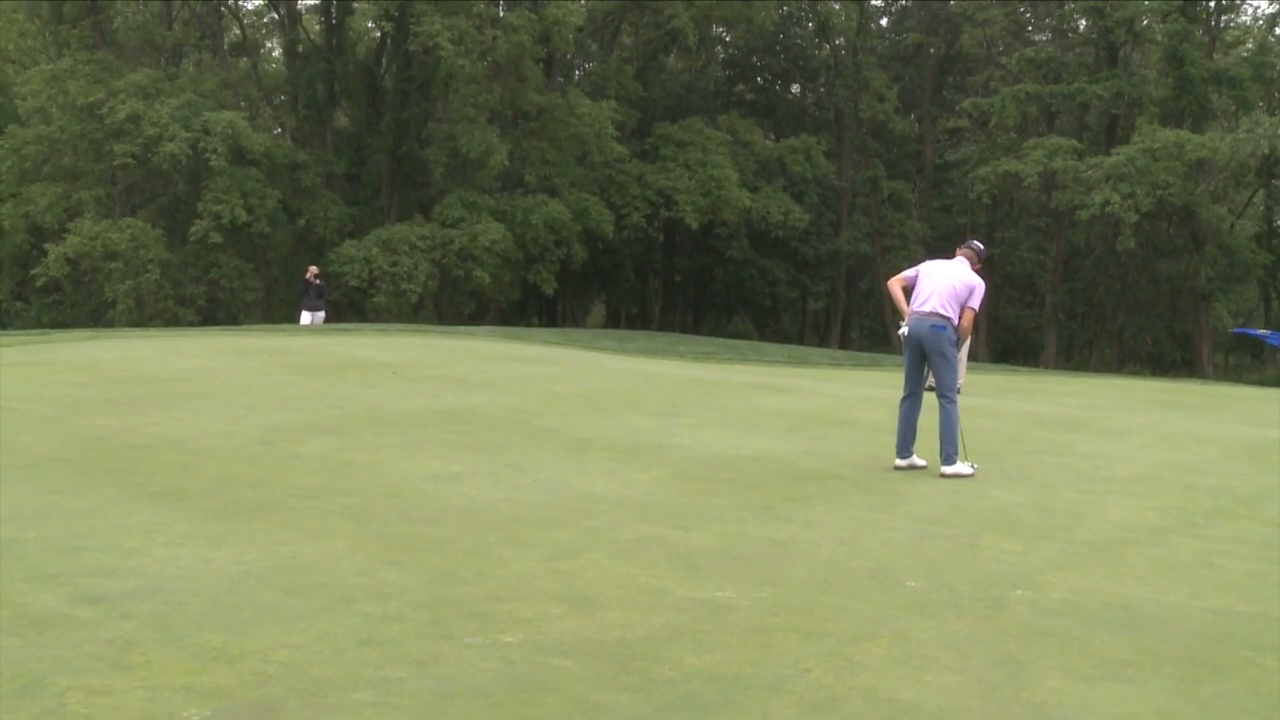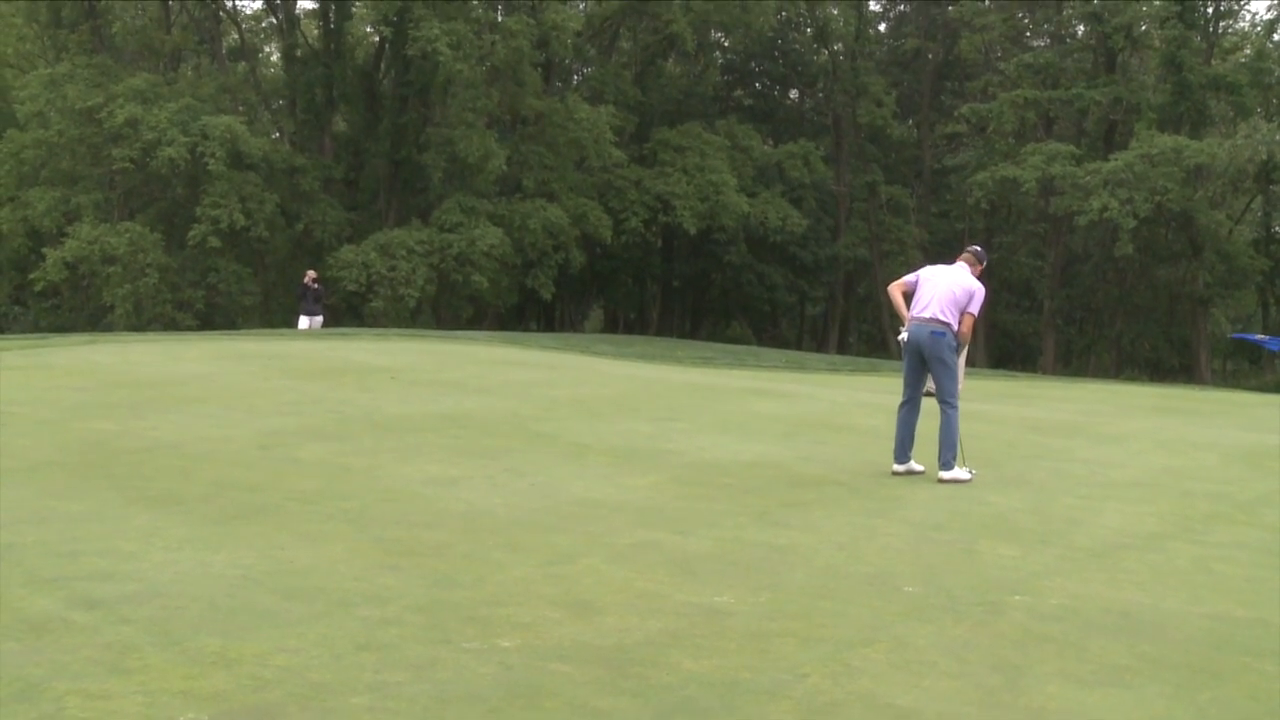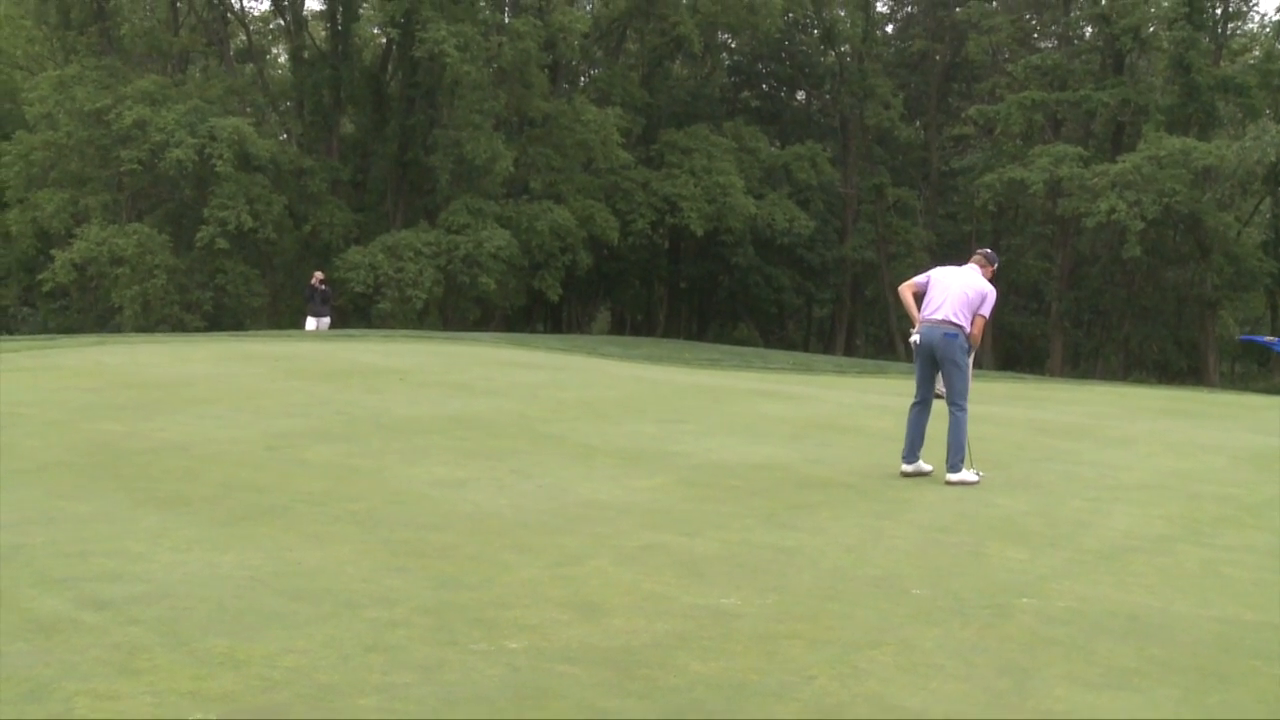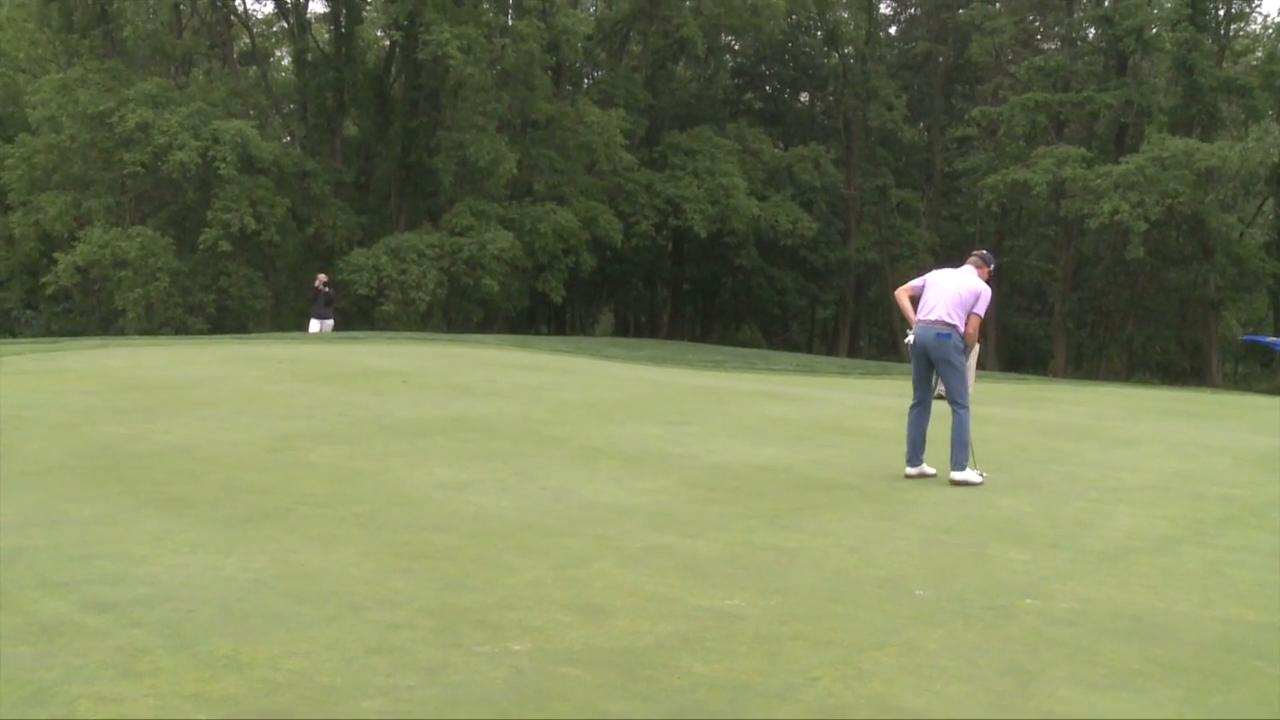
dt=0.3s
person 1, frame 1
left shoulder: (930, 265)
right shoulder: (976, 281)
left elbow: (894, 283)
right elbow: (965, 324)
left wrist: (907, 316)
right wrist: (956, 348)
left hip: (914, 327)
right hip: (940, 330)
left knee: (911, 393)
right knee: (947, 398)
left ankle: (904, 455)
right ankle: (950, 462)
person 1, frame 2
left shoulder: (930, 269)
right shoulder: (975, 285)
left elbow: (894, 288)
right elbow: (965, 329)
left wrist: (907, 321)
right wrist: (957, 354)
left hip: (913, 332)
right hip: (939, 336)
left knee: (910, 399)
right knee: (948, 404)
left ankle: (902, 460)
right ankle: (947, 467)
person 1, frame 3
left shoulder: (941, 271)
right shoulder: (987, 288)
left elbow: (904, 289)
right elbow: (976, 331)
left wrist: (918, 322)
right wrist: (967, 355)
left hip: (925, 334)
right hip: (952, 338)
left knee: (921, 399)
right knee: (957, 406)
left ankle: (910, 460)
right ankle: (955, 469)
person 1, frame 4
left shoulder: (938, 273)
right shoulder: (982, 287)
left elbow: (901, 293)
right elbow: (971, 330)
left wrist: (915, 324)
right wrist: (965, 355)
left hip: (920, 335)
right hip: (946, 338)
left knee: (920, 401)
right knee: (960, 405)
left ankle: (914, 463)
right ankle: (960, 467)
